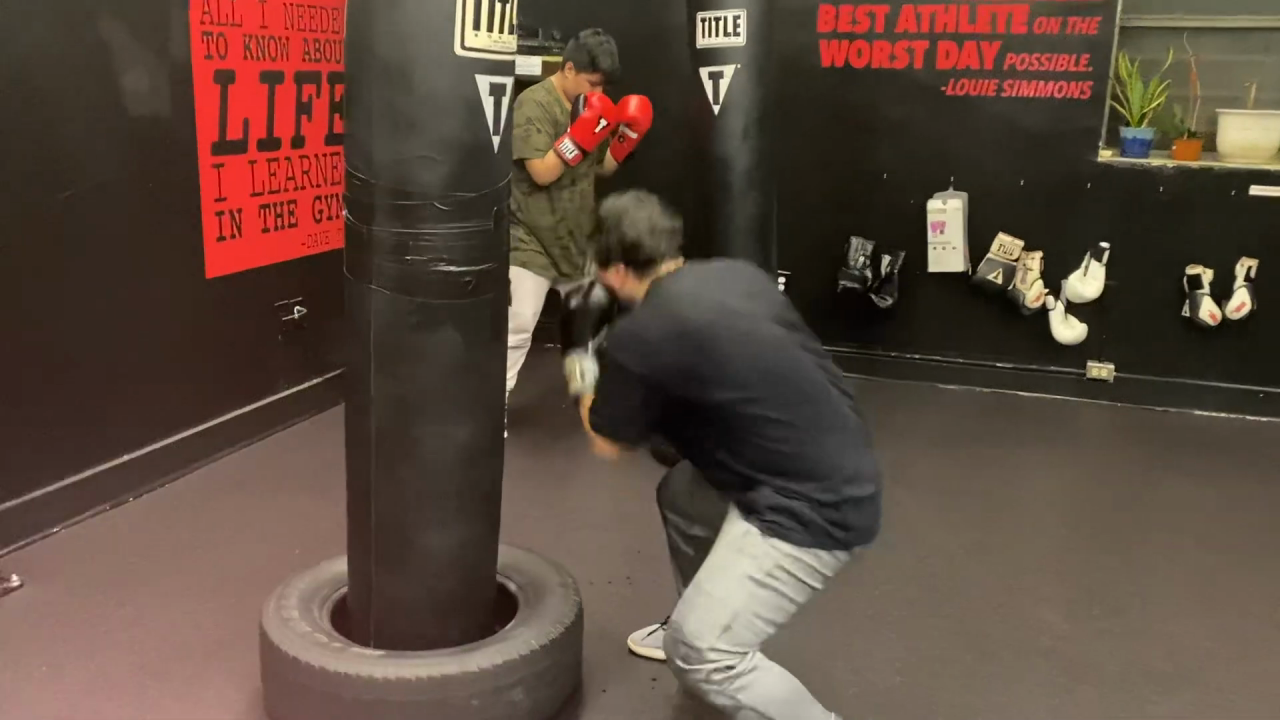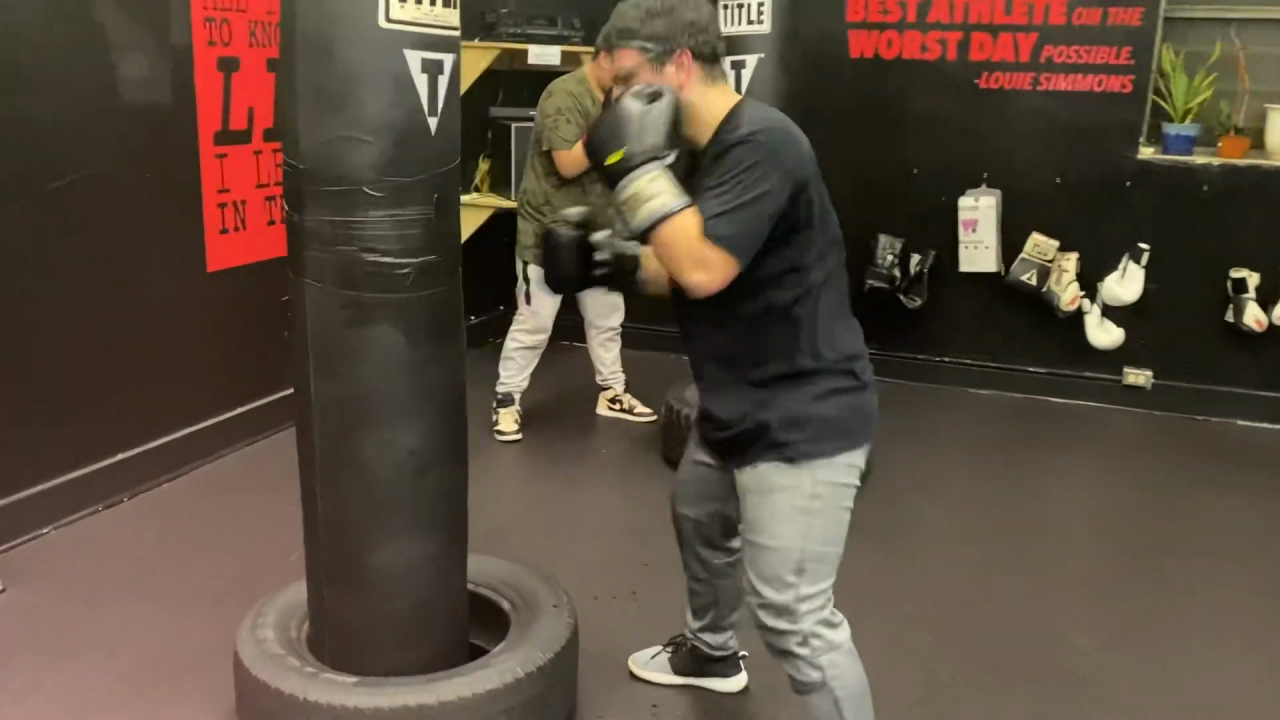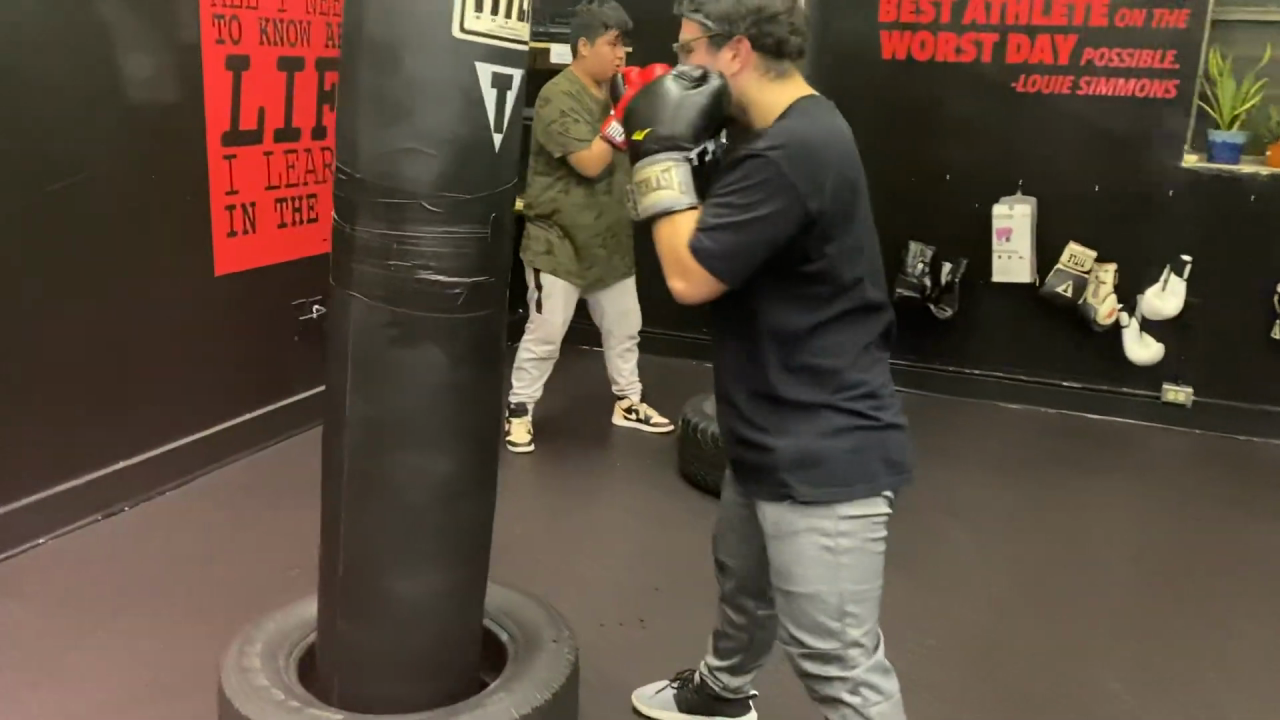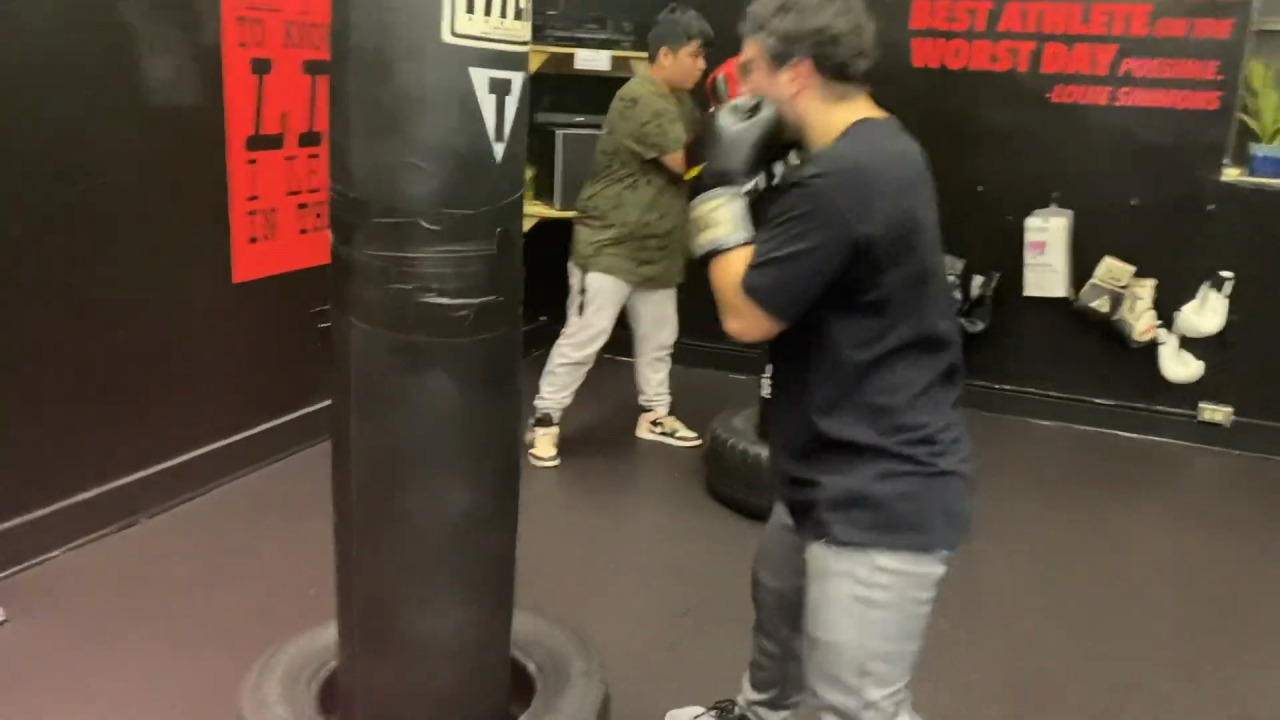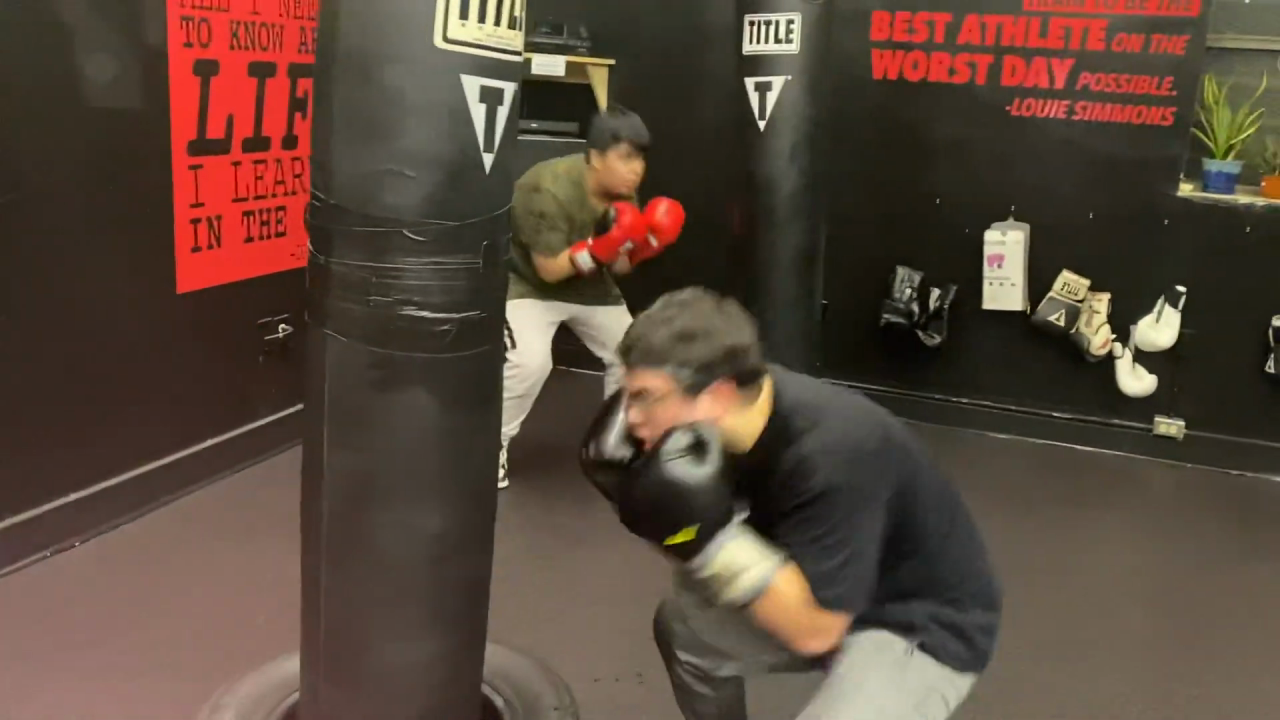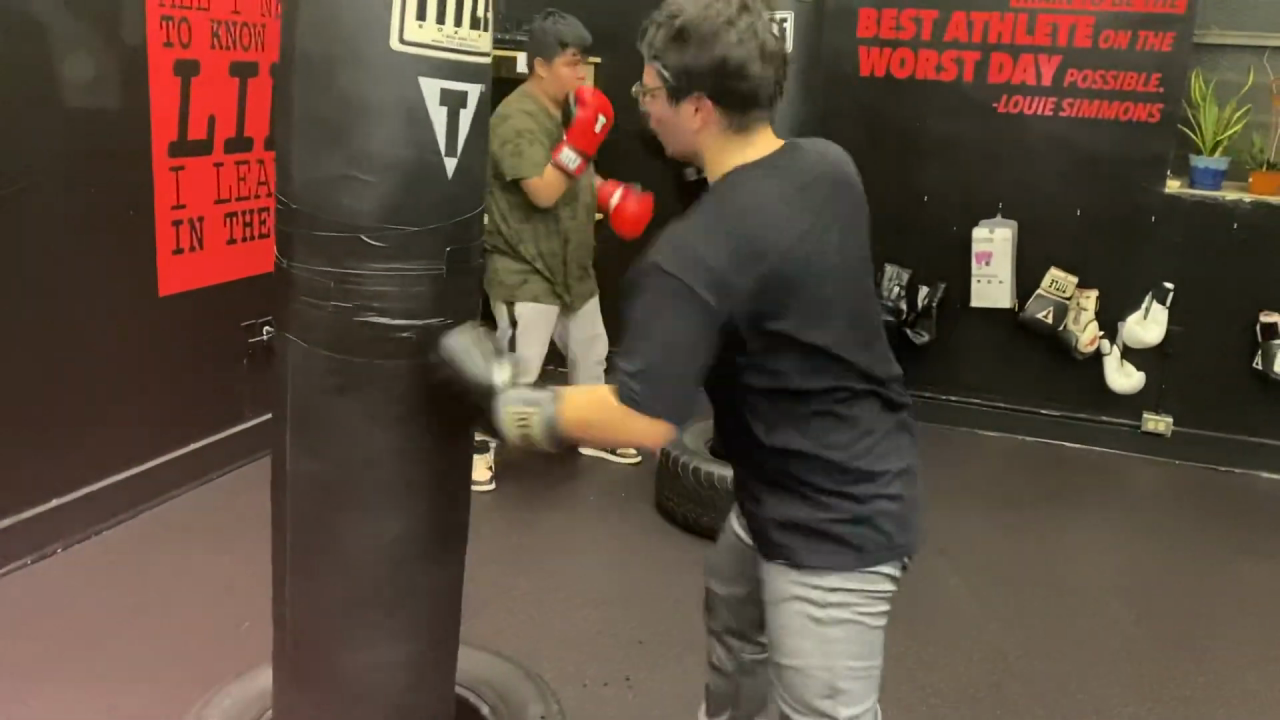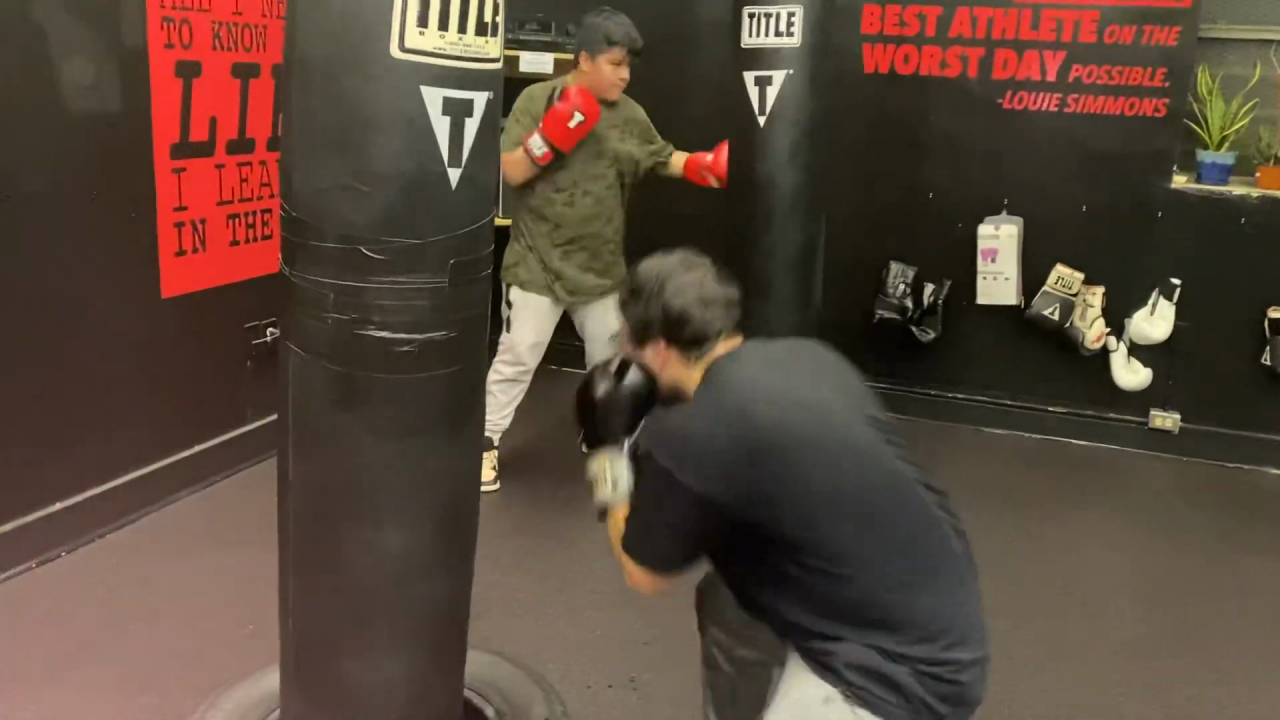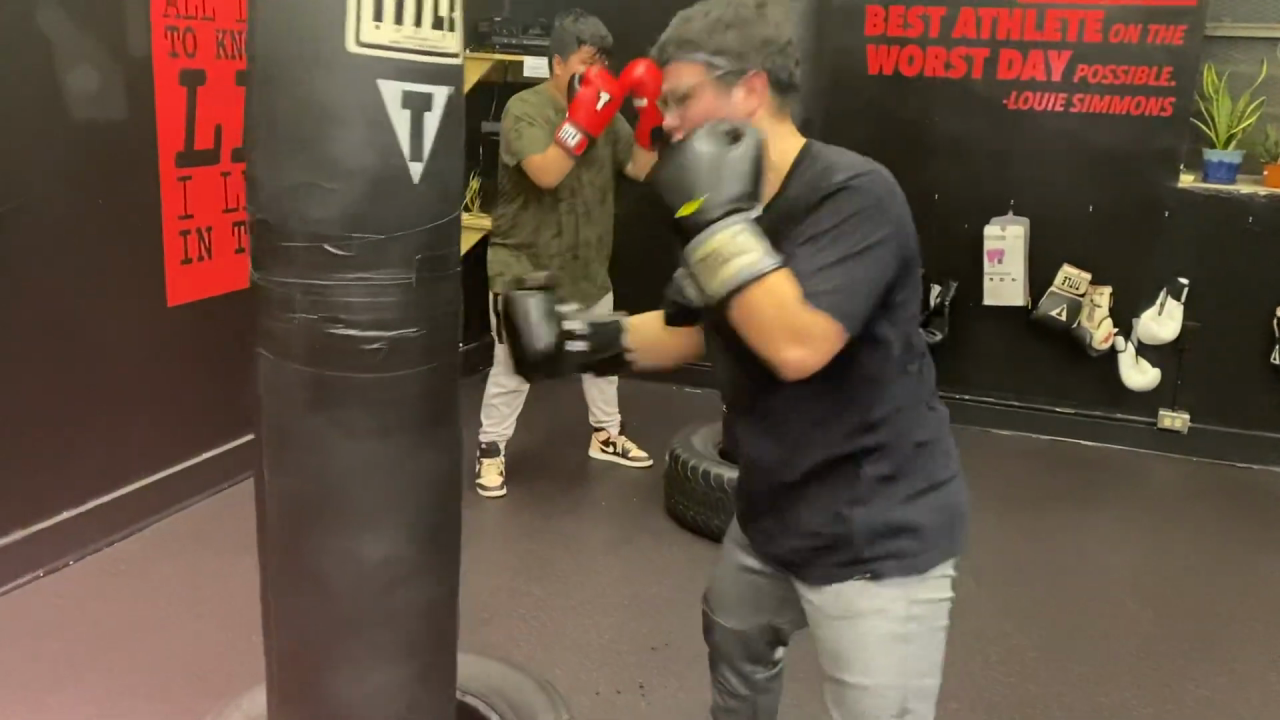
dt=0.5s
person 1, frame 1
left shoulder: (642, 337)
right shoulder: (736, 278)
left elbow: (609, 440)
left wrist: (580, 349)
left hip: (810, 508)
right hip: (826, 471)
left knee: (705, 653)
right knee: (683, 496)
right ankle: (697, 639)
person 1, frame 2
left shoulder: (756, 144)
right shoulder: (703, 159)
left elbow: (703, 270)
right elbow: (681, 269)
left wrist: (635, 164)
right wrist: (604, 259)
left hip: (804, 414)
right hip: (739, 406)
left knee: (790, 612)
right knee: (698, 516)
right ankle: (712, 649)
person 1, frame 3
left shoulder: (793, 153)
right shoulder: (802, 133)
left elbow: (689, 277)
right elbow: (723, 240)
left wrist: (663, 152)
right wrist: (667, 148)
left hip: (821, 455)
right hip: (772, 437)
right knee: (743, 575)
person 1, frame 4
left shoulder: (844, 176)
right shoulder: (881, 149)
left elbow: (747, 316)
right elbow: (792, 265)
left wrist: (722, 186)
right wrist: (735, 179)
left hip: (879, 490)
right hip: (832, 466)
right knee: (780, 596)
person 1, frame 5
left shoulder: (835, 453)
right shoulder: (716, 427)
left elbow: (814, 629)
left wrist: (706, 534)
left hip: (923, 626)
right knee: (684, 626)
person 1, frame 6
left shoulder: (696, 255)
right shoulder: (824, 163)
left elbow: (642, 421)
left wrist: (500, 399)
left hip: (833, 516)
right hip: (833, 484)
right knee: (733, 605)
person 1, frame 7
left shoulder: (691, 439)
right shoulder: (807, 357)
left elbow: (647, 572)
left wrist: (609, 450)
left hip: (899, 667)
right knee: (723, 603)
person 1, frame 8
left shoulder: (853, 192)
right shoulder: (719, 205)
left elbow: (797, 346)
right elbow: (691, 331)
left wrist: (715, 219)
right wrist: (588, 337)
left hip: (883, 530)
right hip: (775, 509)
right knee: (735, 631)
person 2, frame 1
left shoulder: (588, 105)
right shoulder: (534, 105)
left elbow: (601, 168)
right elbow: (541, 173)
left wrist: (627, 136)
right wrist: (583, 132)
left hip: (574, 238)
right hip: (529, 239)
right knee: (516, 326)
person 2, frame 2
right shoulder: (563, 94)
right elbow: (568, 164)
right hip: (548, 232)
left knee: (607, 318)
right knee: (533, 324)
left ankle: (611, 392)
right ankle: (505, 401)
person 2, frame 3
left shoulder: (613, 90)
right shoulder: (557, 97)
left elbow: (634, 147)
right elbow: (591, 163)
right wrist: (626, 110)
left hip: (609, 240)
right hip: (559, 242)
left knee: (624, 326)
right knee: (544, 335)
left ankle: (628, 402)
right ankle: (519, 411)
person 2, frame 4
left shoulder: (673, 97)
right shoulder: (641, 99)
right elbow: (685, 163)
left hip: (654, 244)
right hip: (609, 243)
left knee: (659, 336)
right knee: (584, 338)
left ankle: (654, 414)
right ankle: (545, 420)
person 2, frame 5
left shoulder: (624, 195)
right shoulder: (549, 190)
left elbow: (621, 265)
right elbow: (549, 269)
left wrist: (648, 242)
right wrist: (608, 245)
left hip: (589, 287)
right hip: (527, 282)
right knee: (529, 364)
right ankle: (494, 446)
person 2, frame 6
left shoulder: (573, 107)
right shoulder: (515, 117)
right elbow: (544, 192)
left wrist: (614, 198)
right wrist: (582, 138)
left hip: (572, 268)
right hip: (524, 272)
left knee: (592, 351)
right knee: (521, 367)
right ankle: (480, 445)
person 2, frame 7
left shoulder: (628, 113)
right shoulder: (537, 99)
left elbow: (665, 161)
right elbow: (511, 171)
left wrist: (709, 165)
right wrist: (553, 131)
left hip: (603, 264)
right hip: (539, 260)
left knee: (610, 352)
right knee: (517, 354)
right ankle: (486, 443)
person 2, frame 8
left shoulder: (604, 111)
right shoulder: (524, 108)
left elbow: (640, 169)
right elbow: (547, 174)
left wrist: (647, 118)
right wrist: (582, 120)
left hip: (586, 265)
right hip: (524, 264)
right knee: (514, 365)
left ankle: (605, 434)
right ankle: (490, 450)
